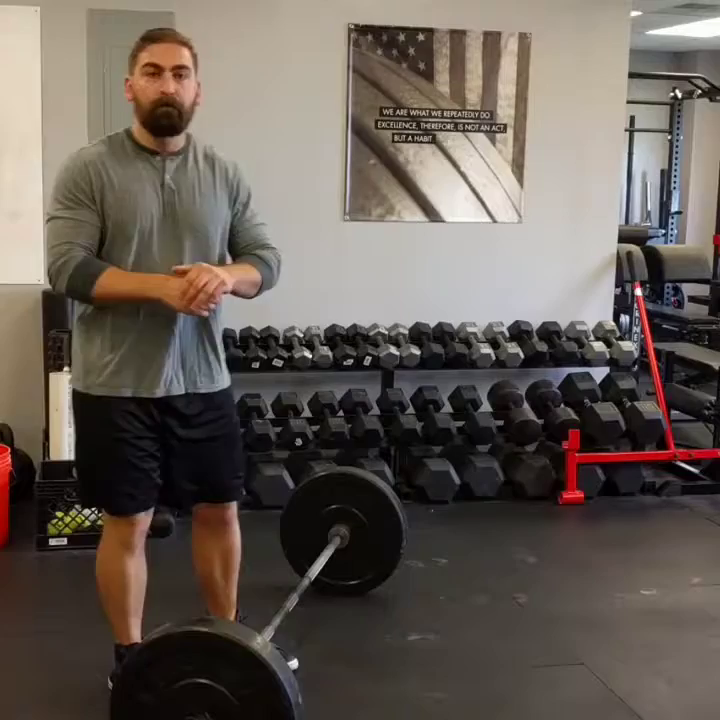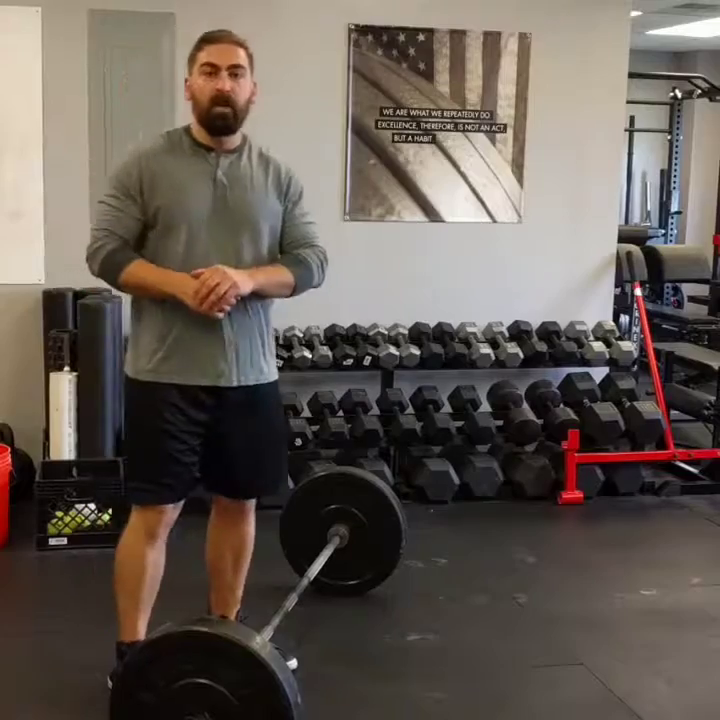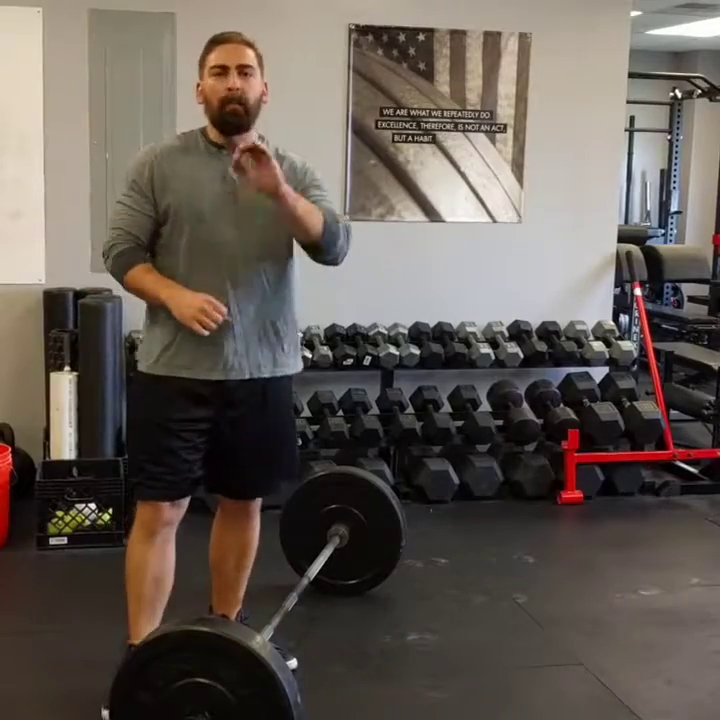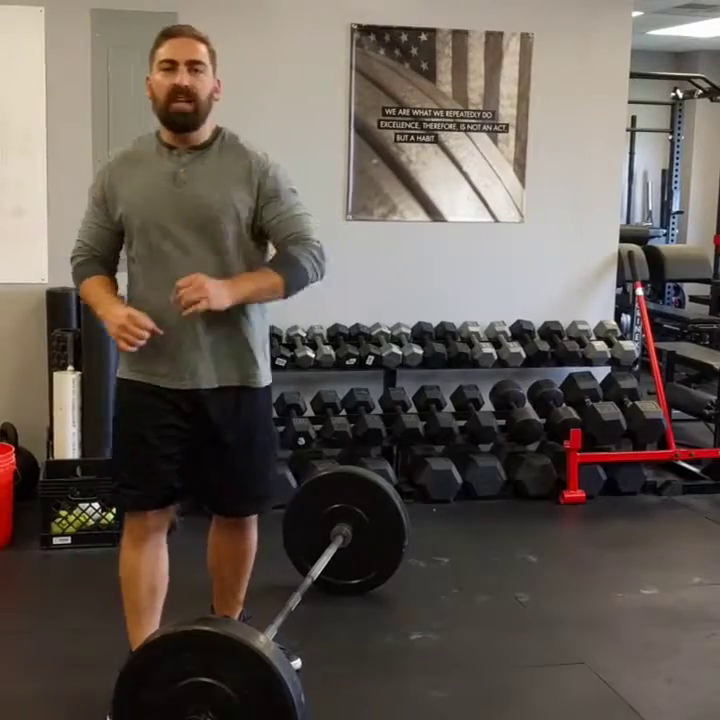
dt=0.4s
person 1, frame 1
left shoulder: (223, 175)
right shoulder: (89, 170)
left elbow: (265, 259)
right elbow: (70, 271)
left wrist: (226, 275)
right wrist: (161, 287)
left hip: (202, 381)
right hip: (118, 385)
left knee: (219, 511)
right knee: (128, 525)
right ankle: (129, 654)
person 1, frame 2
left shoulder: (277, 176)
right shoulder: (145, 164)
left elbow: (311, 262)
right elbow: (105, 252)
left wrist: (247, 278)
right wrist: (181, 284)
left hip: (249, 374)
right hip: (165, 373)
left knee: (237, 503)
right knee: (154, 512)
left ankle: (225, 630)
right ankle: (132, 649)
person 1, frame 3
left shoulder: (293, 170)
right shoulder: (158, 163)
left elbow: (334, 244)
right elbow: (121, 250)
left wrist: (279, 189)
right wrist: (178, 295)
left hip: (261, 371)
right hip: (173, 371)
left knee: (242, 506)
right knee: (157, 514)
left ankle: (224, 630)
right ankle: (137, 657)
person 1, frame 4
left shoulder: (256, 169)
right shoulder: (118, 172)
left elbow: (307, 257)
right elbow: (89, 260)
left wrist: (230, 290)
right wrist: (111, 309)
left hip: (238, 378)
right hip: (150, 379)
left knee: (238, 514)
right knee: (146, 520)
left ankle: (228, 629)
